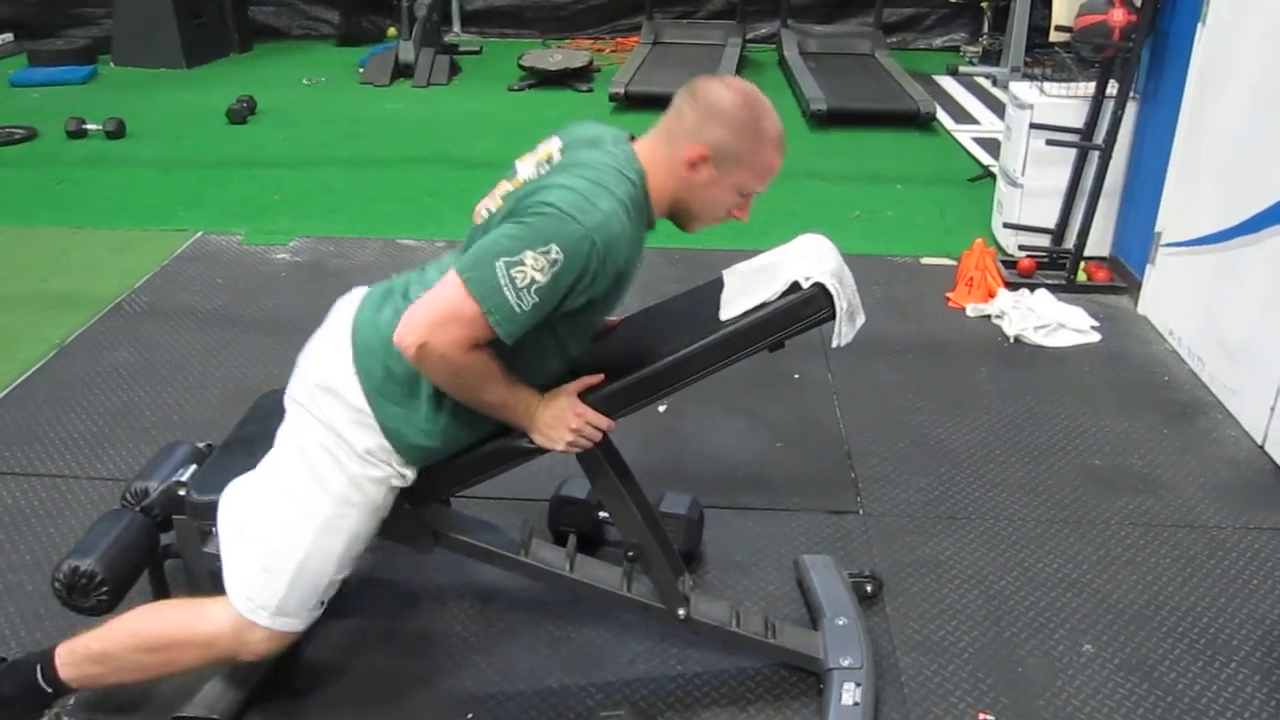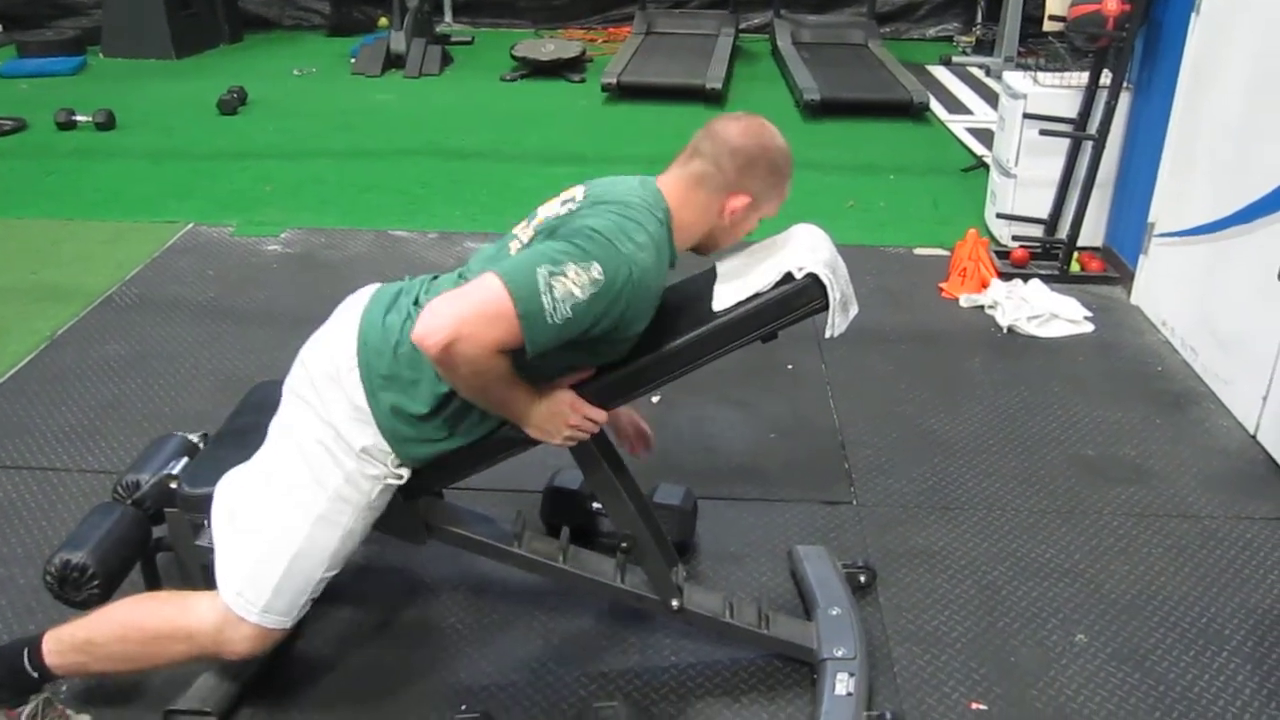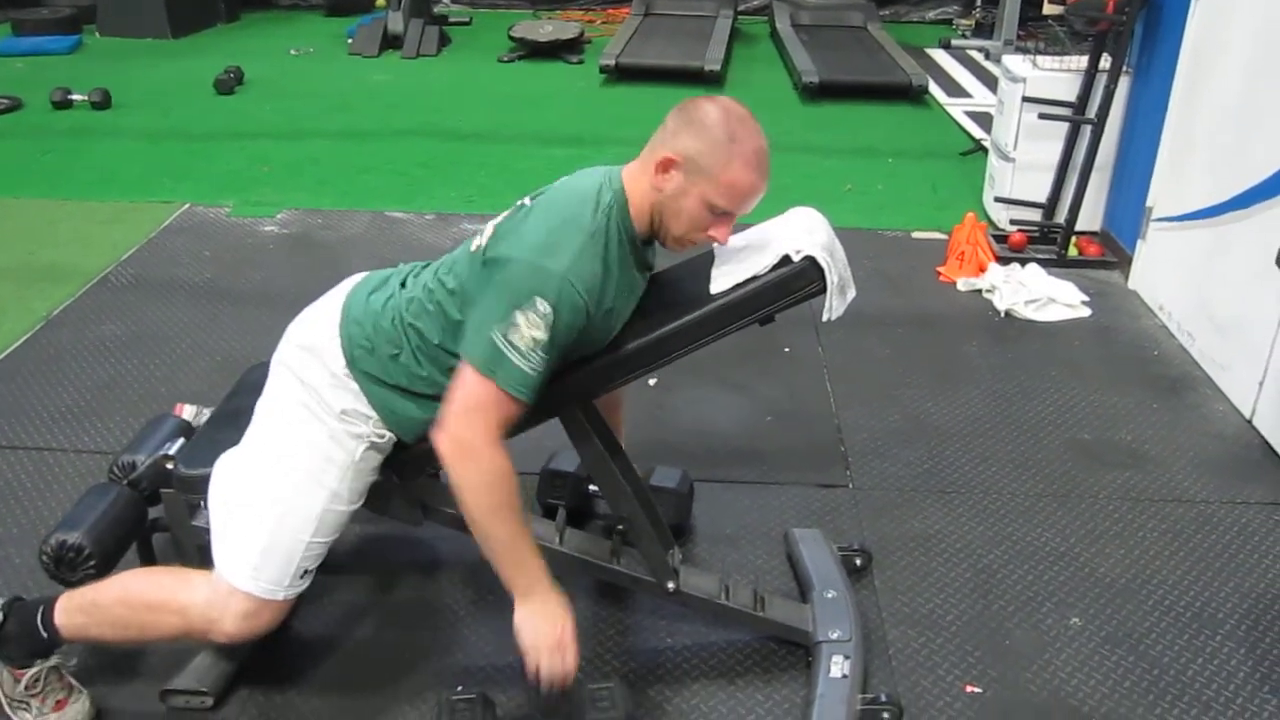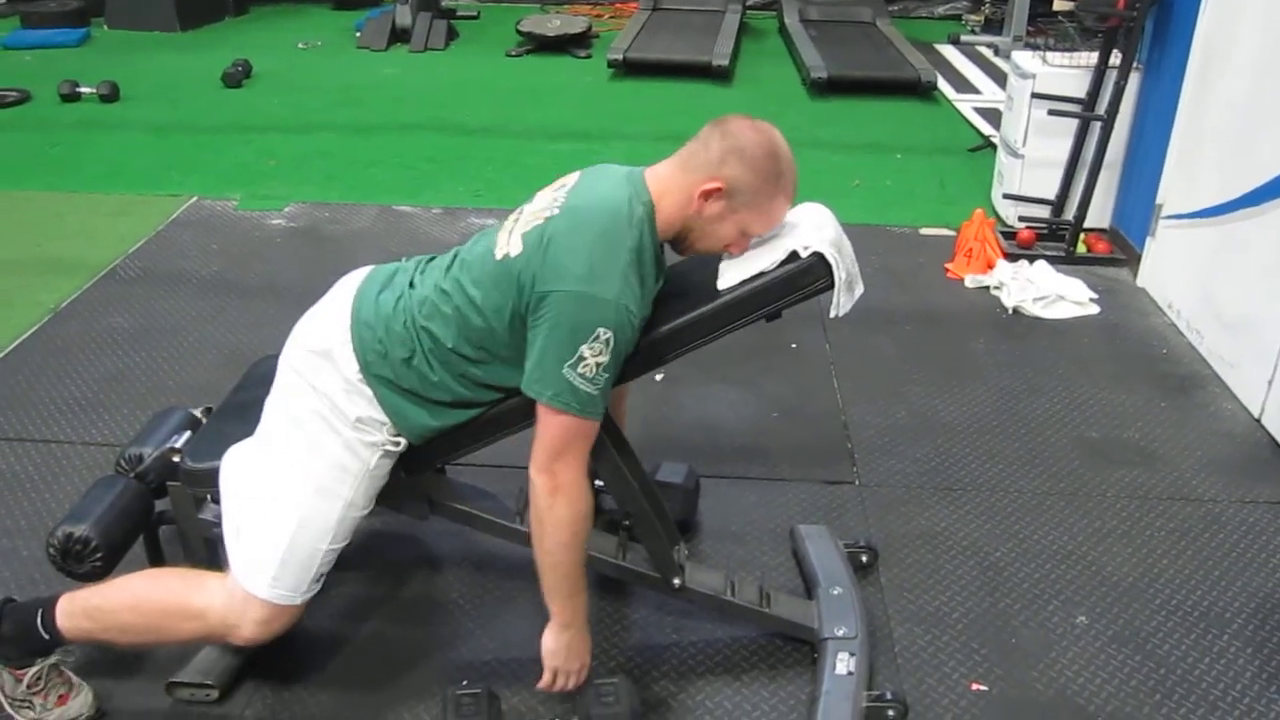
dt=0.4s
person 1, frame 1
left shoulder: (601, 142)
right shoulder: (590, 221)
right elbow: (431, 340)
left wrist: (562, 334)
right wrist: (534, 414)
left hip: (368, 333)
right hip: (370, 409)
right knee: (257, 627)
person 1, frame 2
left shoulder: (626, 193)
right shoulder: (629, 257)
right elbow: (449, 335)
left wrist: (602, 406)
right wrist: (532, 411)
left hip: (377, 329)
right hip: (370, 408)
right knee: (244, 626)
person 1, frame 3
left shoulder: (623, 210)
right shoulder: (557, 265)
left elbow: (602, 341)
right elbow: (469, 440)
right wrist: (535, 598)
left hip: (380, 327)
right hip: (351, 378)
right knee: (241, 610)
person 1, frame 4
left shoulder: (618, 184)
right shoulder: (597, 288)
left elbow: (603, 362)
right elbow: (555, 476)
right wrist: (567, 626)
left hip: (379, 307)
right hip: (359, 383)
right knee: (256, 611)
